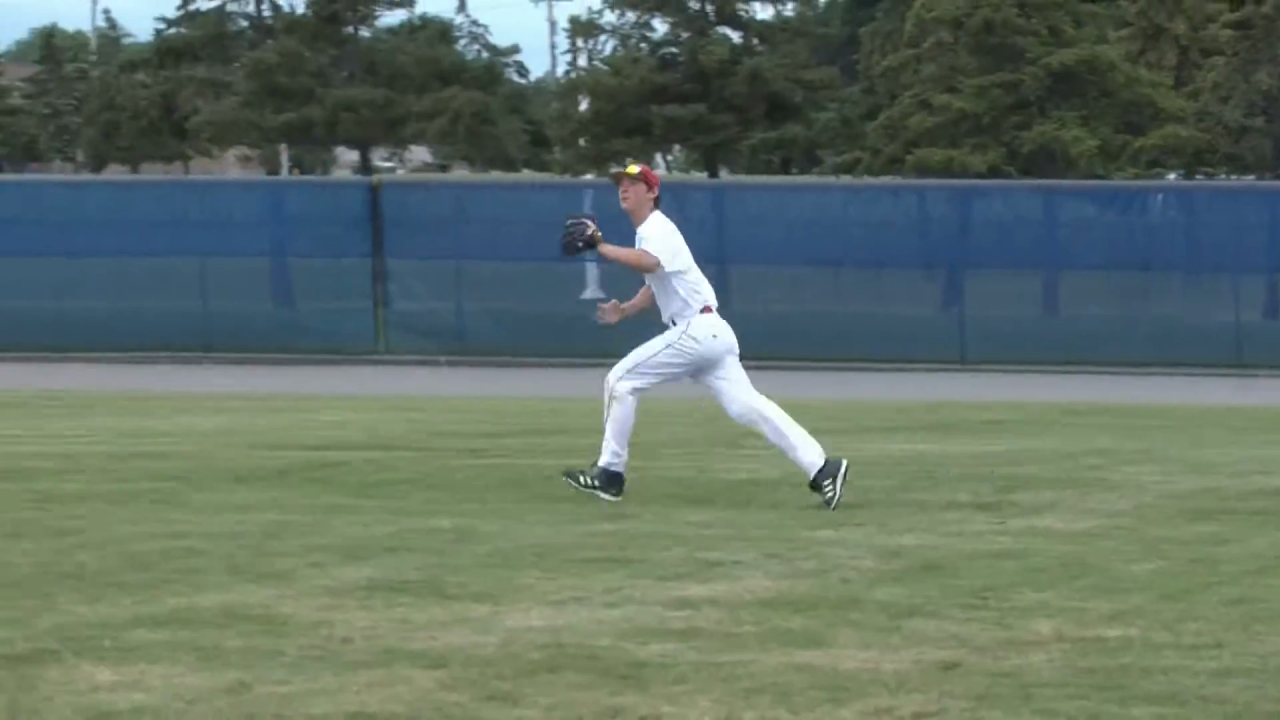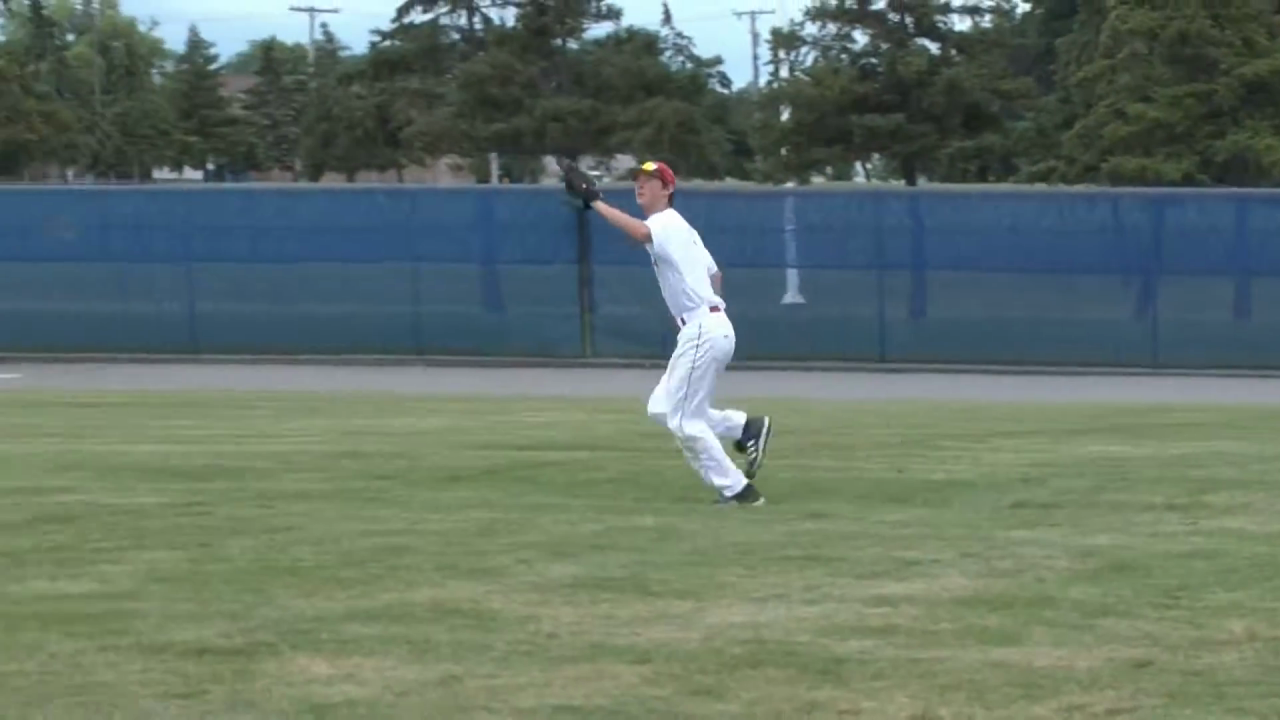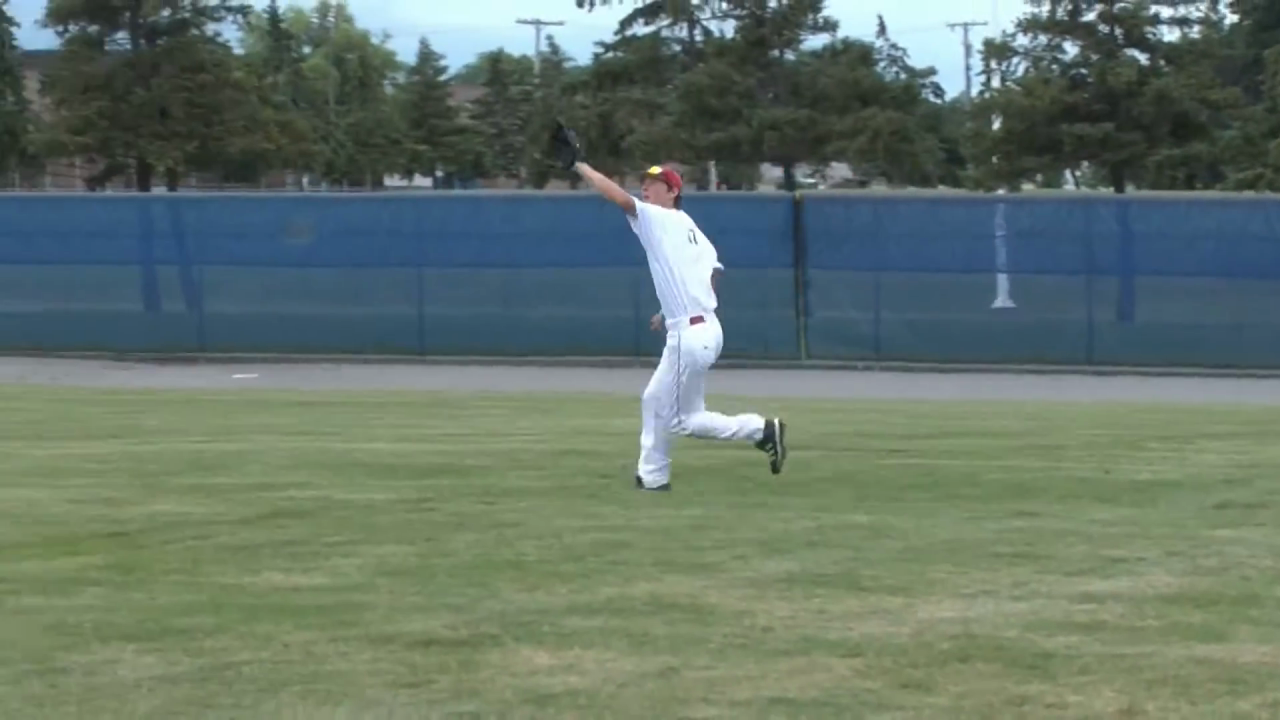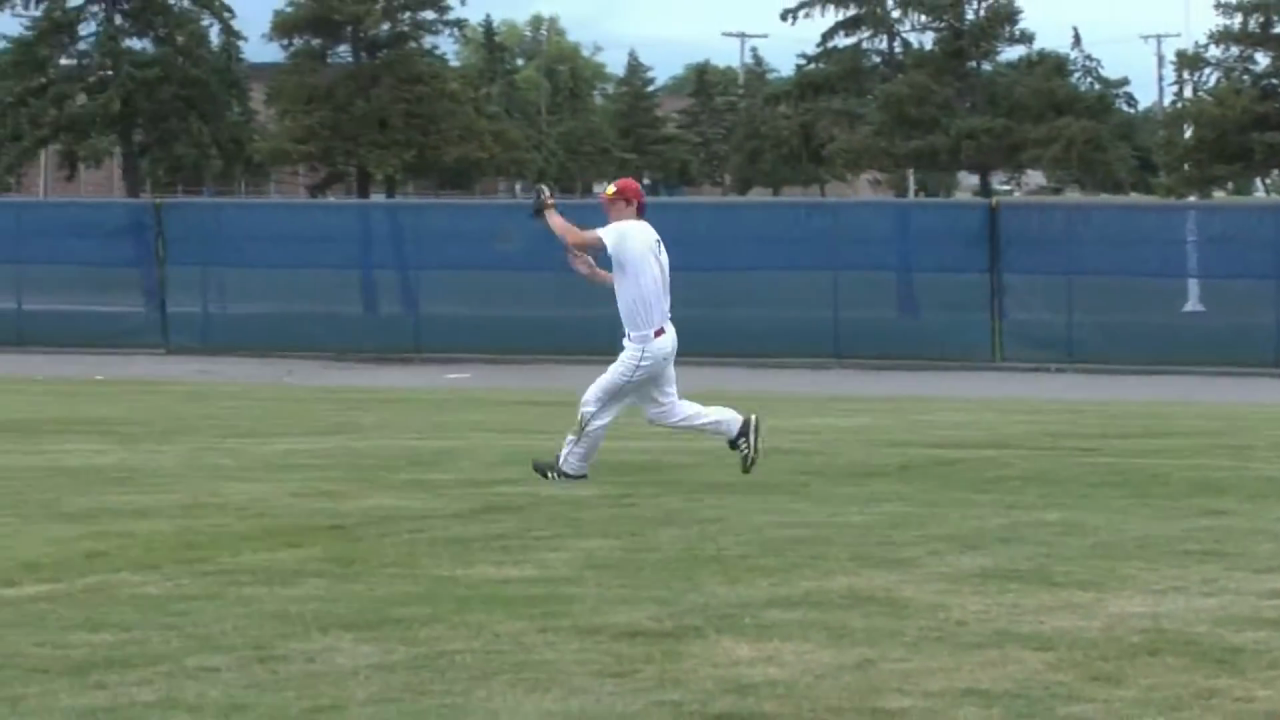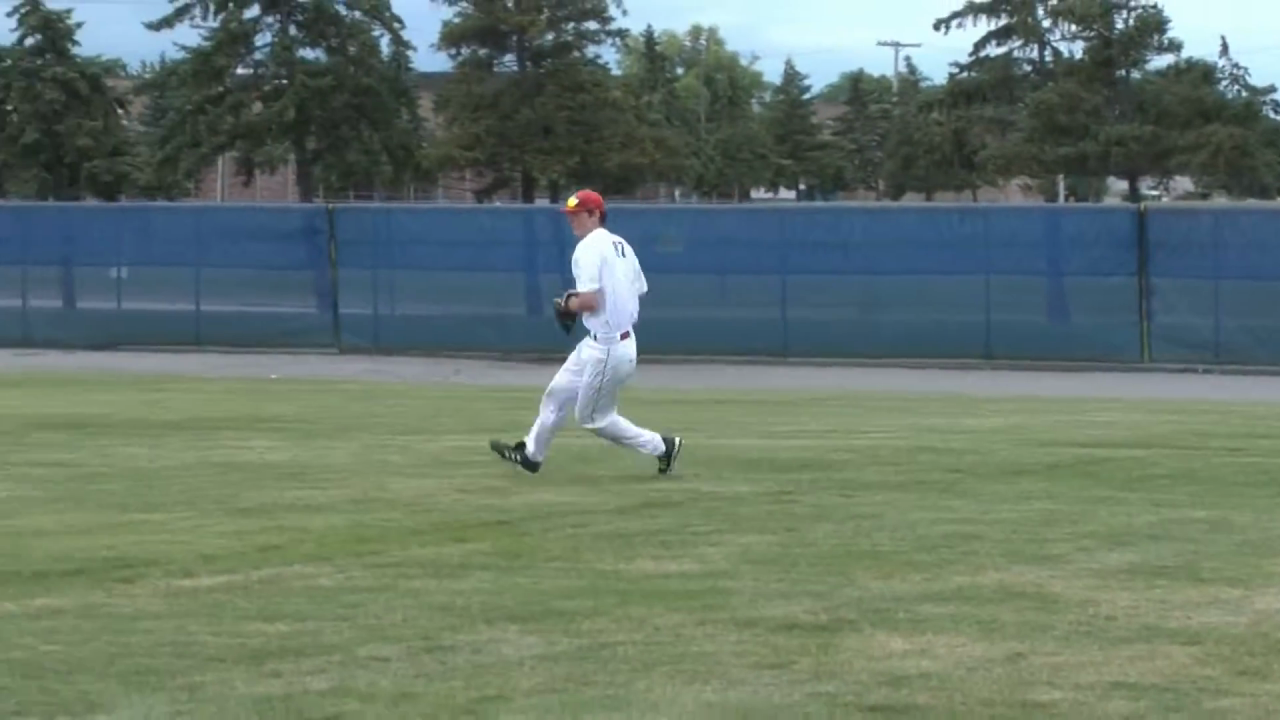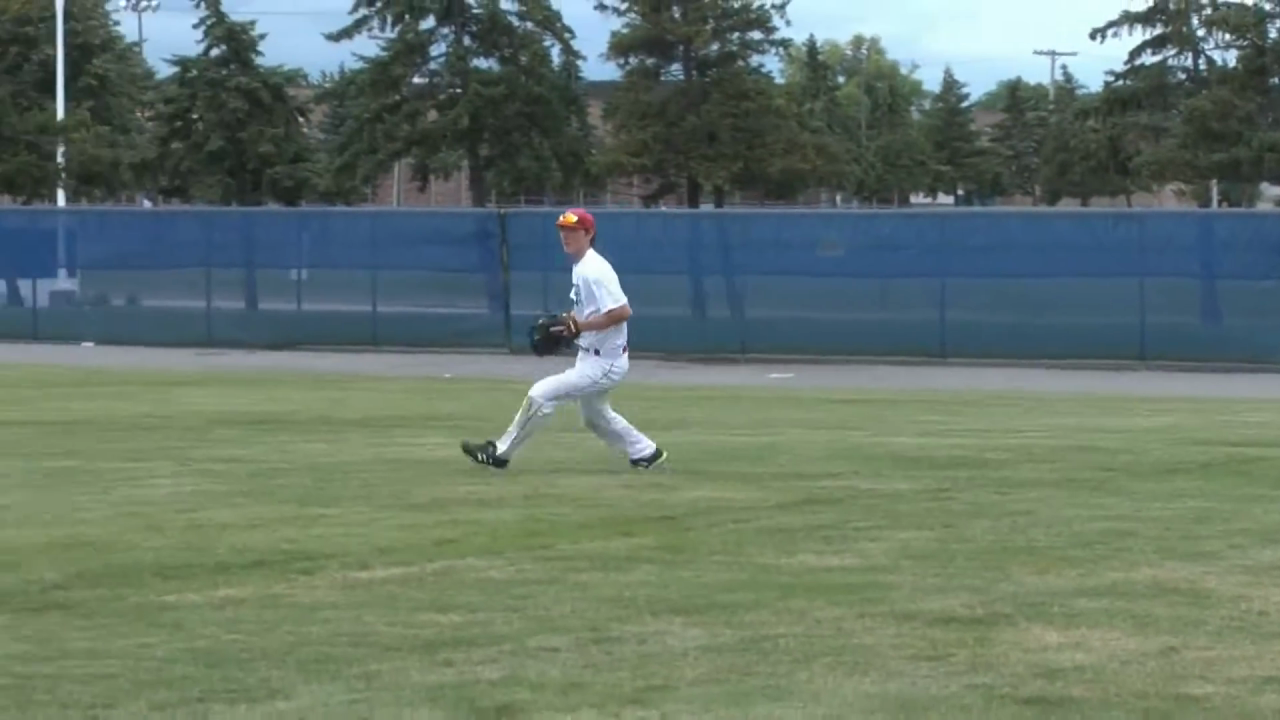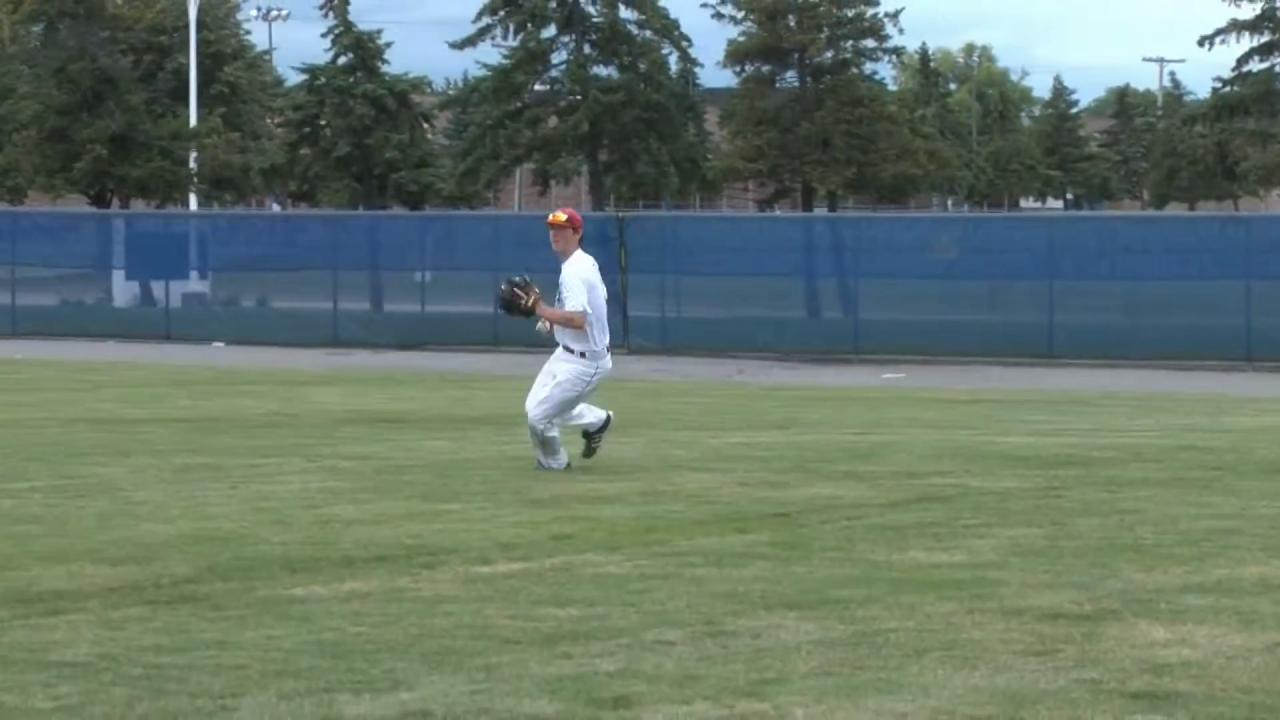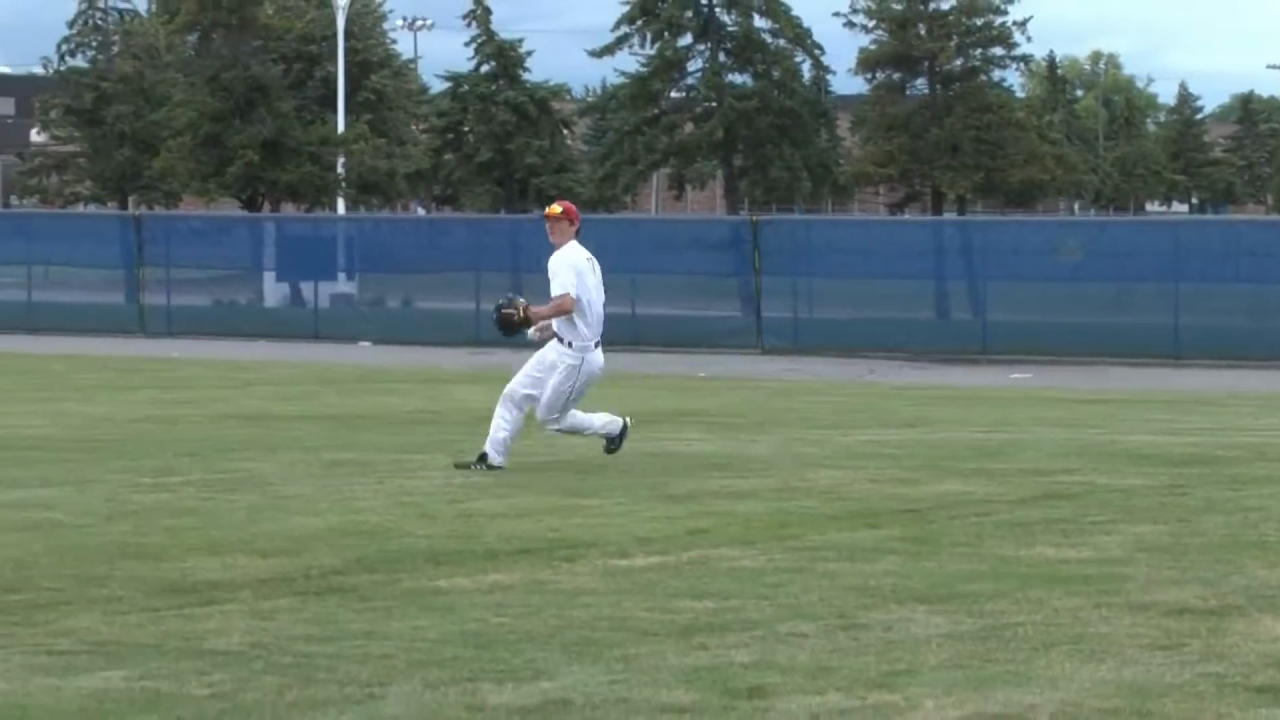
dt=0.2s
person 1, frame 1
left shoulder: (656, 228)
right shoulder: (650, 230)
left elbow: (648, 264)
right elbow: (655, 285)
left wrist: (599, 245)
right wrist: (624, 310)
left hip: (695, 330)
right hip: (705, 331)
left knee: (620, 382)
right knee: (747, 408)
left ankle: (610, 474)
right ankle: (822, 468)
person 1, frame 2
left shoulder: (667, 221)
right shoulder: (674, 226)
left elbow: (641, 232)
right elbow: (715, 276)
left wrist: (595, 201)
left hip: (705, 331)
right hip: (708, 330)
left knee: (686, 421)
right knee: (663, 410)
left ankle: (735, 489)
right ankle: (748, 429)
person 1, frame 3
left shoulder: (658, 219)
right shoulder: (691, 230)
left elbow: (619, 196)
right elbow: (710, 280)
left wrist: (578, 164)
left hip: (690, 338)
right hip: (701, 331)
left knee: (684, 422)
right knee: (654, 404)
left ankle: (760, 429)
right ankle: (653, 478)
person 1, frame 4
left shoulder: (626, 232)
right shoulder: (651, 237)
left elbow: (575, 240)
left wrist: (548, 210)
right wrist: (593, 273)
left hip: (644, 347)
right hip: (660, 338)
left knee: (595, 405)
right knee: (664, 410)
left ankle: (572, 467)
right ankle: (737, 427)
person 1, frame 5
left shoulder: (588, 248)
right shoulder: (621, 245)
left elbow: (590, 301)
right elbow: (639, 291)
left wrist: (570, 304)
left hip: (607, 348)
right hip: (619, 343)
left knee: (593, 416)
right knee: (558, 393)
left ankle: (661, 446)
right ankle: (531, 453)
person 1, frame 6
left shoulder: (593, 270)
right shoulder: (583, 266)
left elbow: (624, 311)
left wrist: (578, 326)
left hip: (605, 363)
right hip: (592, 356)
left knee: (539, 396)
right knee: (596, 416)
left ankle: (500, 453)
right ankle: (645, 453)
person 1, frame 7
left shoulder: (578, 269)
right shoulder: (580, 263)
left elbow: (577, 321)
right elbow: (590, 306)
left wrist: (539, 309)
right wrist: (553, 318)
left hip: (585, 364)
right hip: (566, 354)
left knee: (538, 416)
right knee: (535, 407)
left ankle: (554, 463)
right ankle: (597, 421)
person 1, frame 8
left shoulder: (563, 258)
right shoulder: (586, 257)
left elbow: (566, 304)
right elbow: (586, 304)
left wrist: (530, 313)
right wrist: (551, 324)
left hip: (577, 356)
right hip: (559, 348)
left knee: (550, 417)
right knee: (514, 396)
left ankle: (612, 427)
right ankle: (493, 457)
